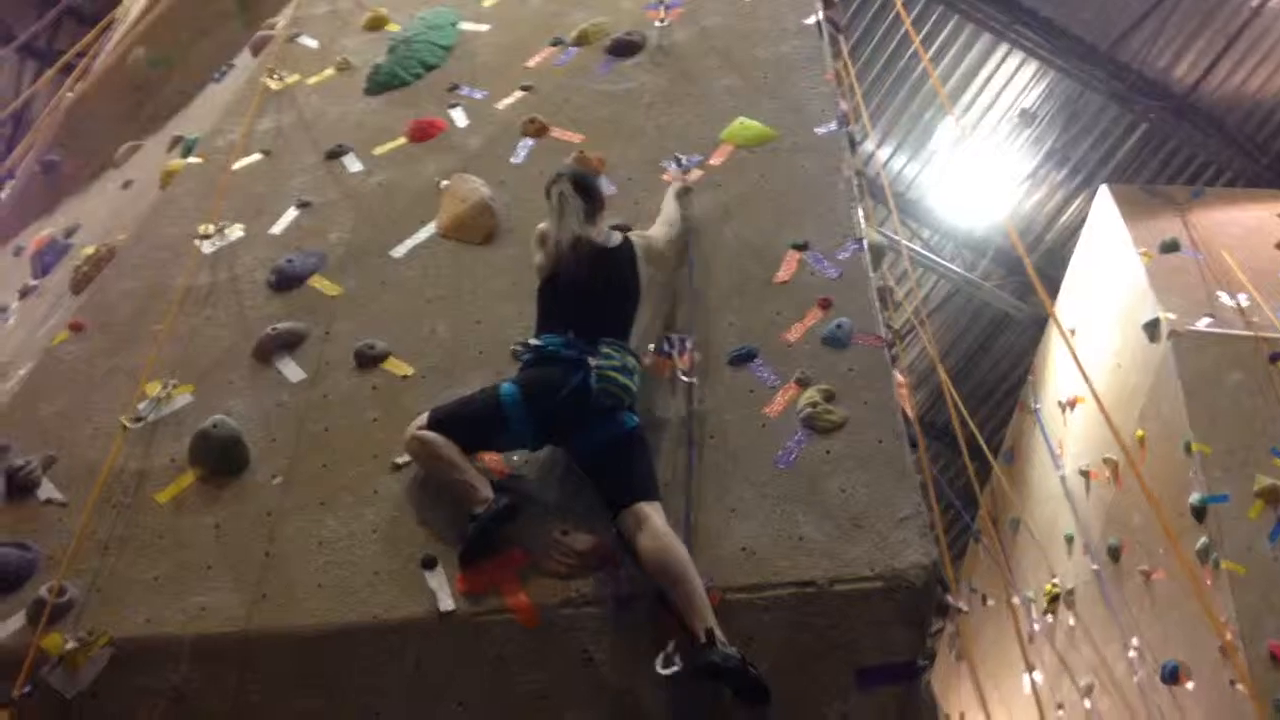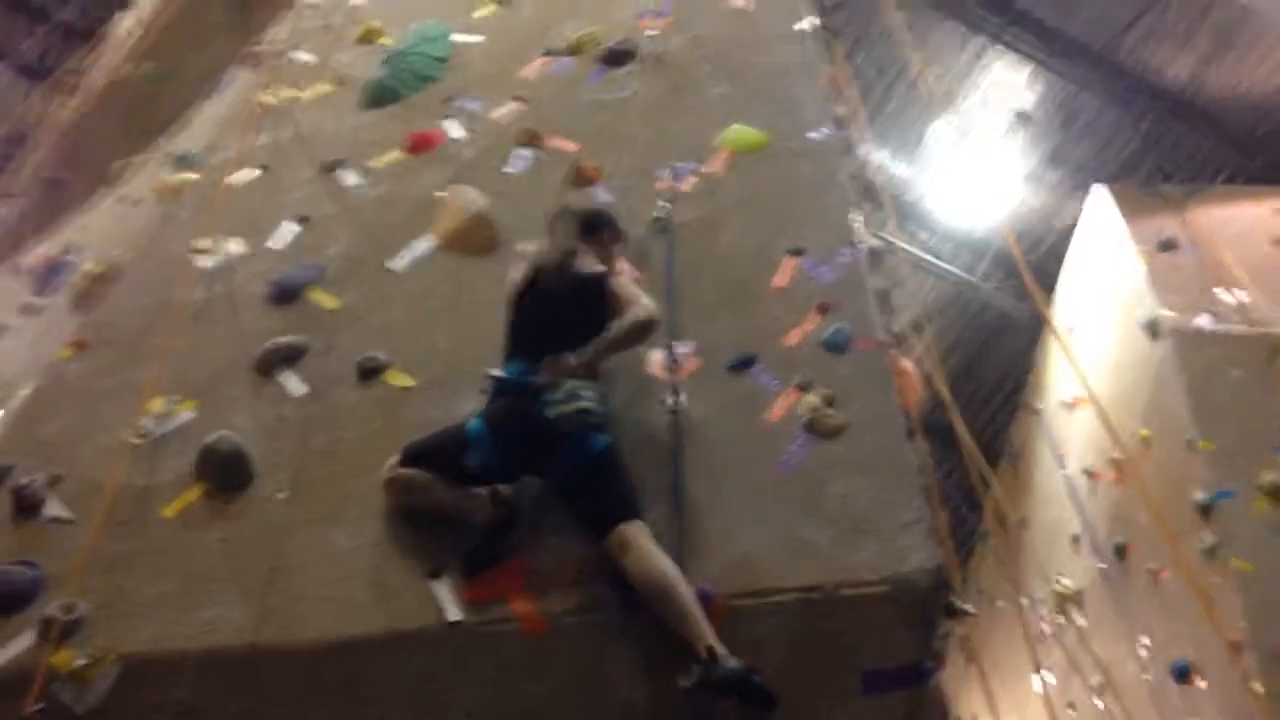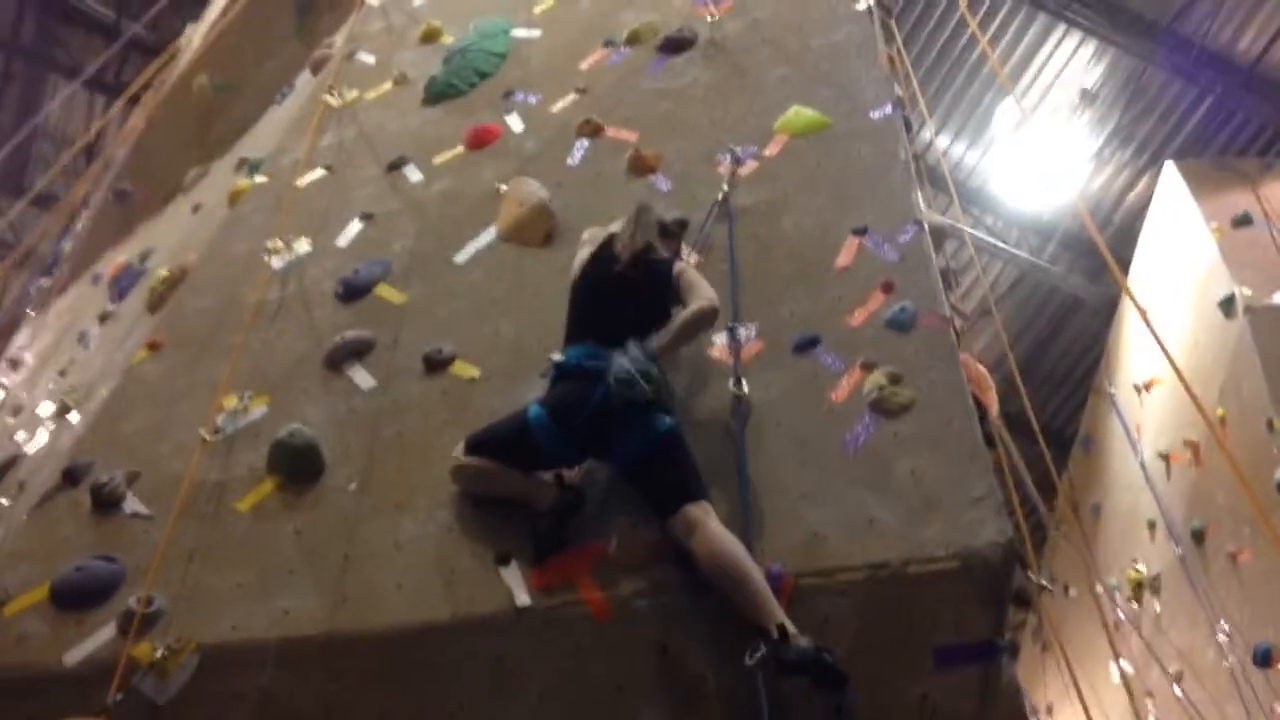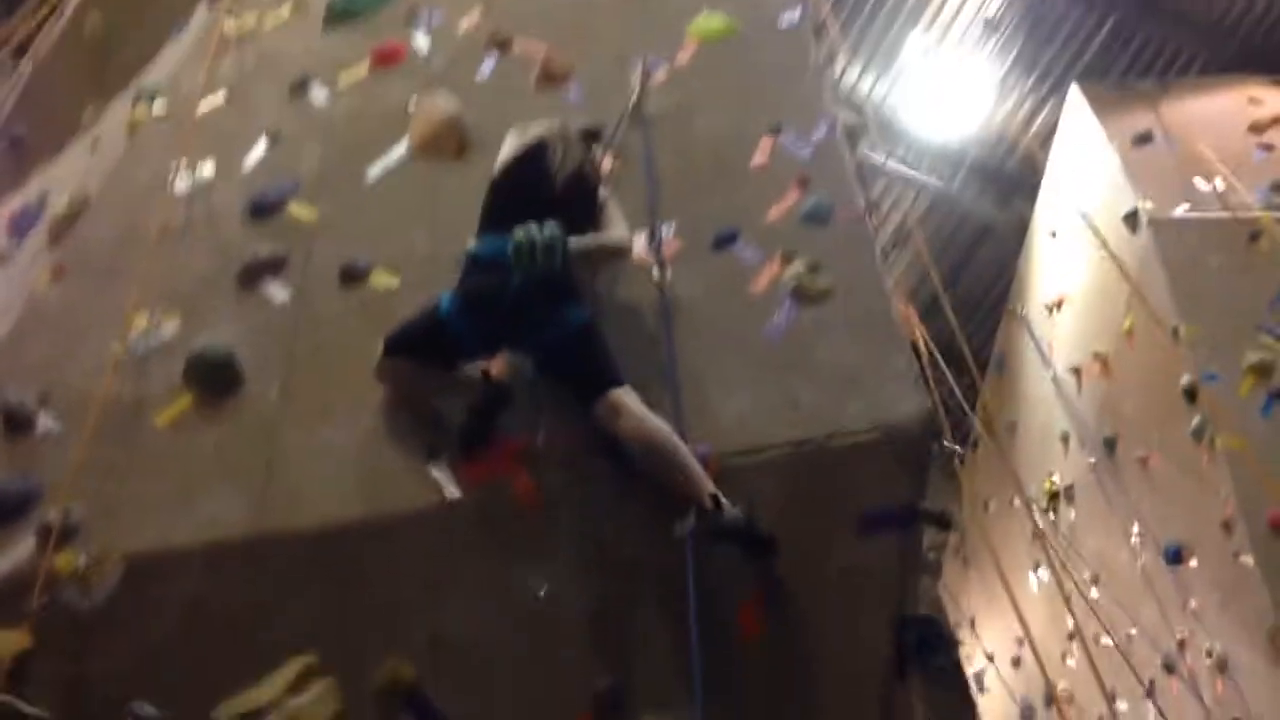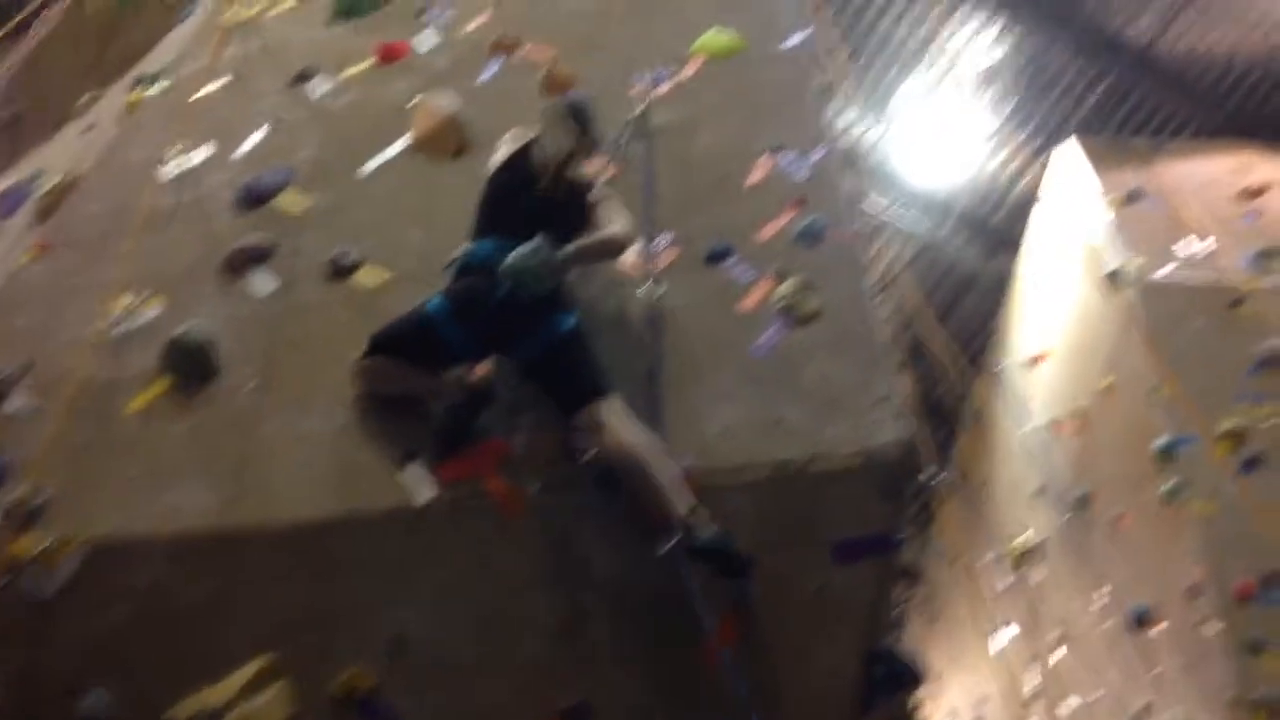
dt=0.7s
person 1, frame 1
left shoulder: (547, 239)
right shoulder: (640, 248)
right elbow: (670, 222)
right wrist: (675, 190)
left hip: (546, 384)
right hip: (609, 399)
left knee: (421, 434)
right knee: (646, 520)
left ankle: (486, 501)
right ankle: (712, 643)
person 1, frame 2
left shoulder: (530, 264)
right shoulder: (611, 285)
right elbow: (646, 318)
right wrist: (580, 363)
left hip: (511, 416)
right hip: (574, 426)
left knee: (397, 478)
right knee: (632, 541)
left ankle: (487, 510)
right ankle: (715, 657)
person 1, frame 3
left shoulder: (593, 250)
right shoulder: (674, 269)
right elbow: (707, 306)
left wrist: (628, 227)
right wrist: (651, 351)
left hip: (572, 398)
right hip: (636, 406)
left knee: (465, 465)
right knee: (698, 521)
left ankle: (550, 495)
right ankle: (785, 636)
person 1, frame 4
left shoulder: (518, 148)
right shoulder: (593, 190)
right elbow: (619, 242)
left wrist: (557, 133)
right wrist: (562, 247)
left hip: (486, 288)
right hip: (551, 297)
left knee: (391, 366)
right knee: (620, 406)
left ankle: (484, 388)
right ankle: (715, 507)
person 1, frame 5
left shoulder: (513, 150)
right shoulder: (587, 193)
right elbow: (619, 236)
right wrist: (556, 260)
left hip: (475, 292)
right hip: (539, 305)
left knee: (370, 367)
right knee: (602, 416)
left ankle: (459, 391)
right ankle: (692, 525)
